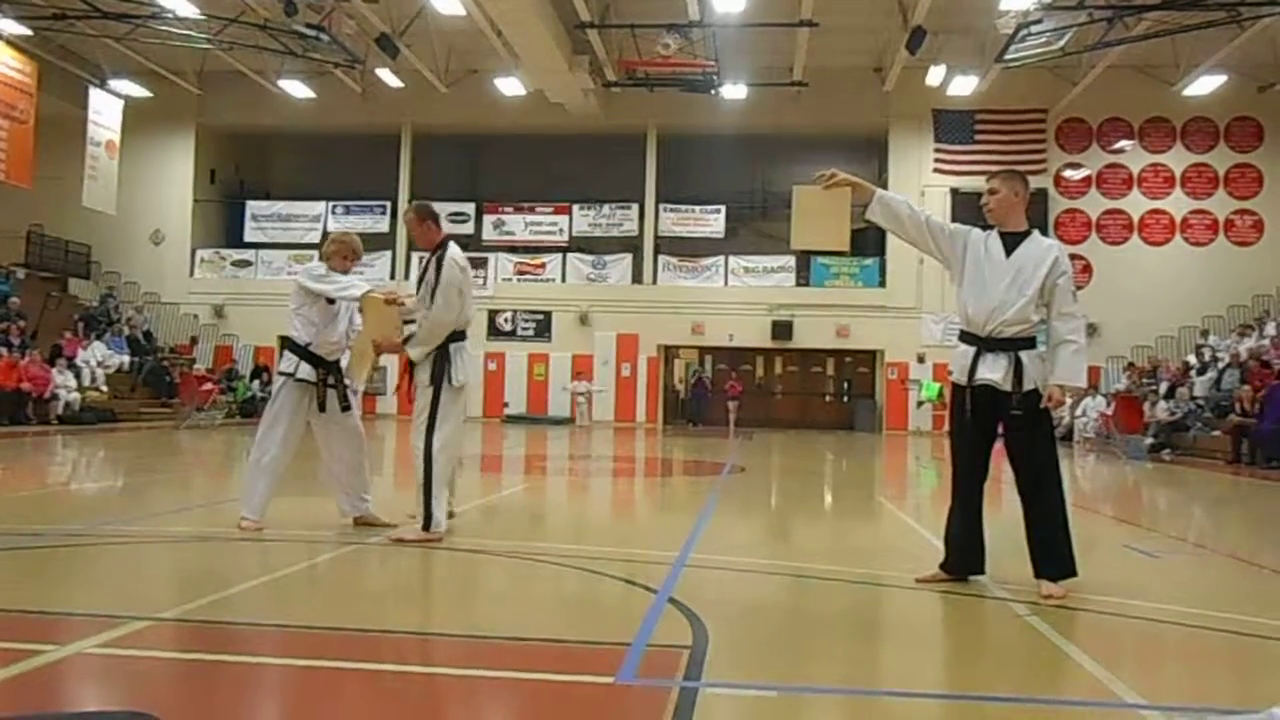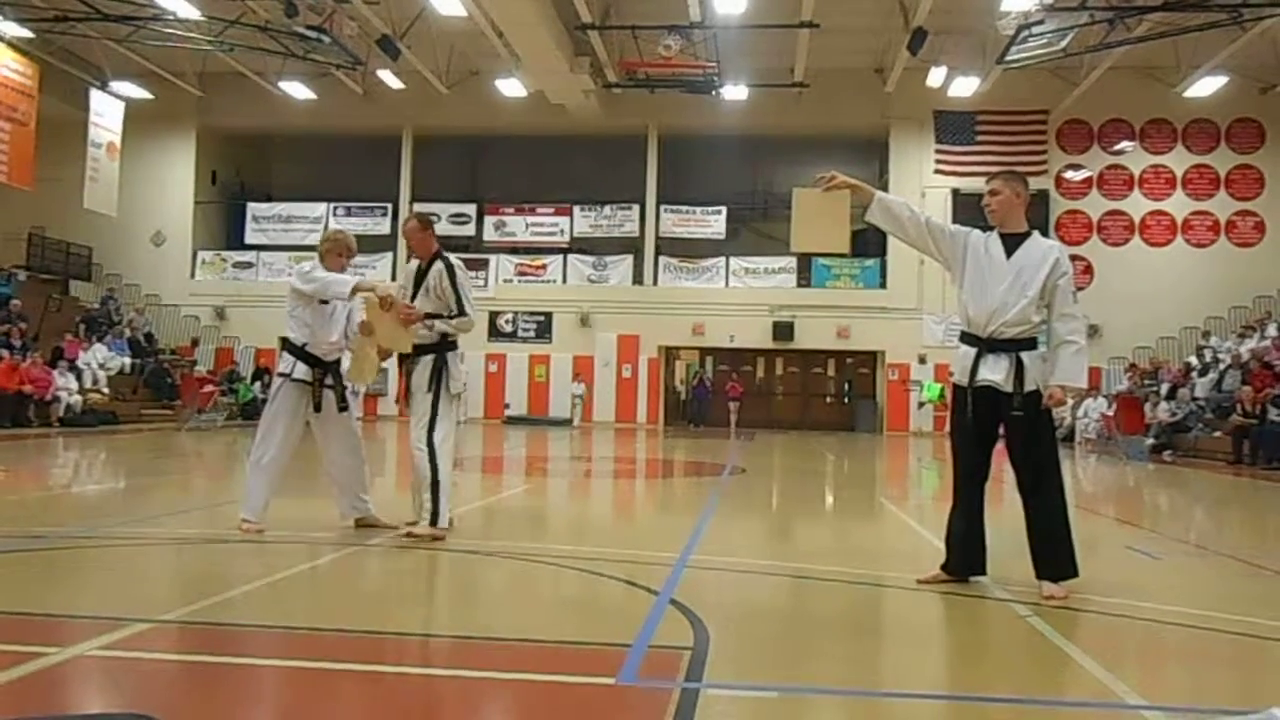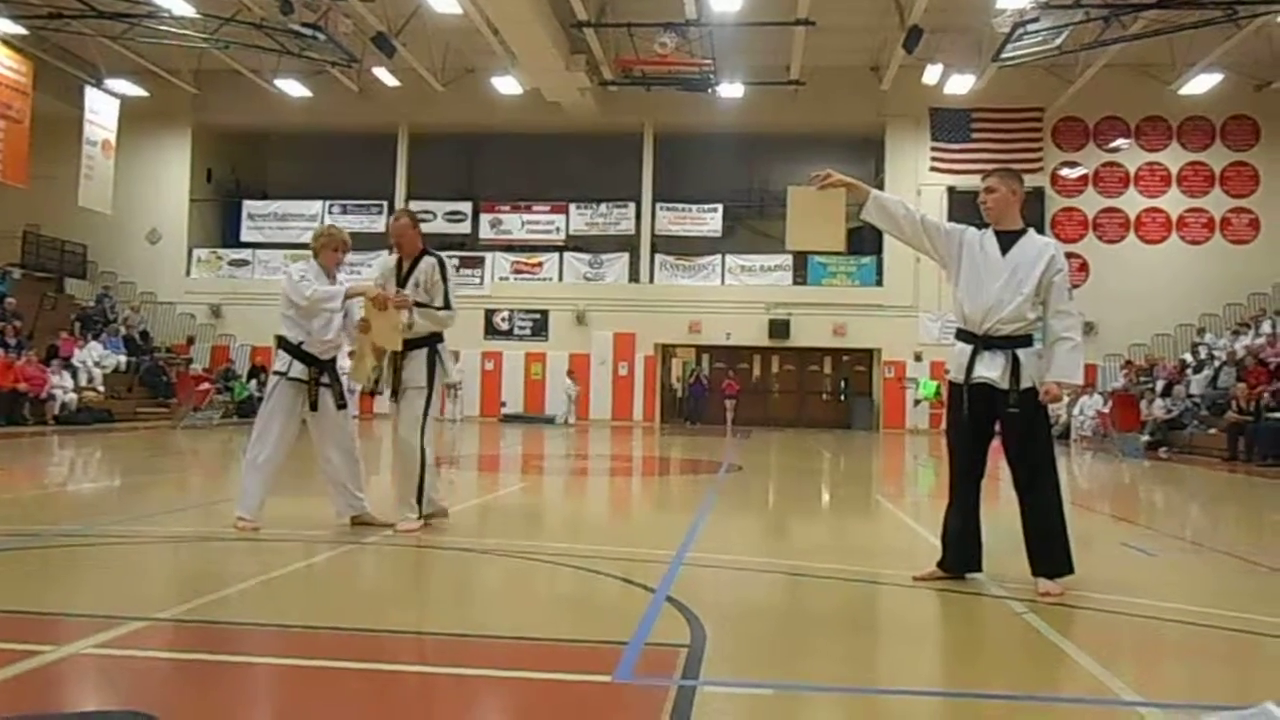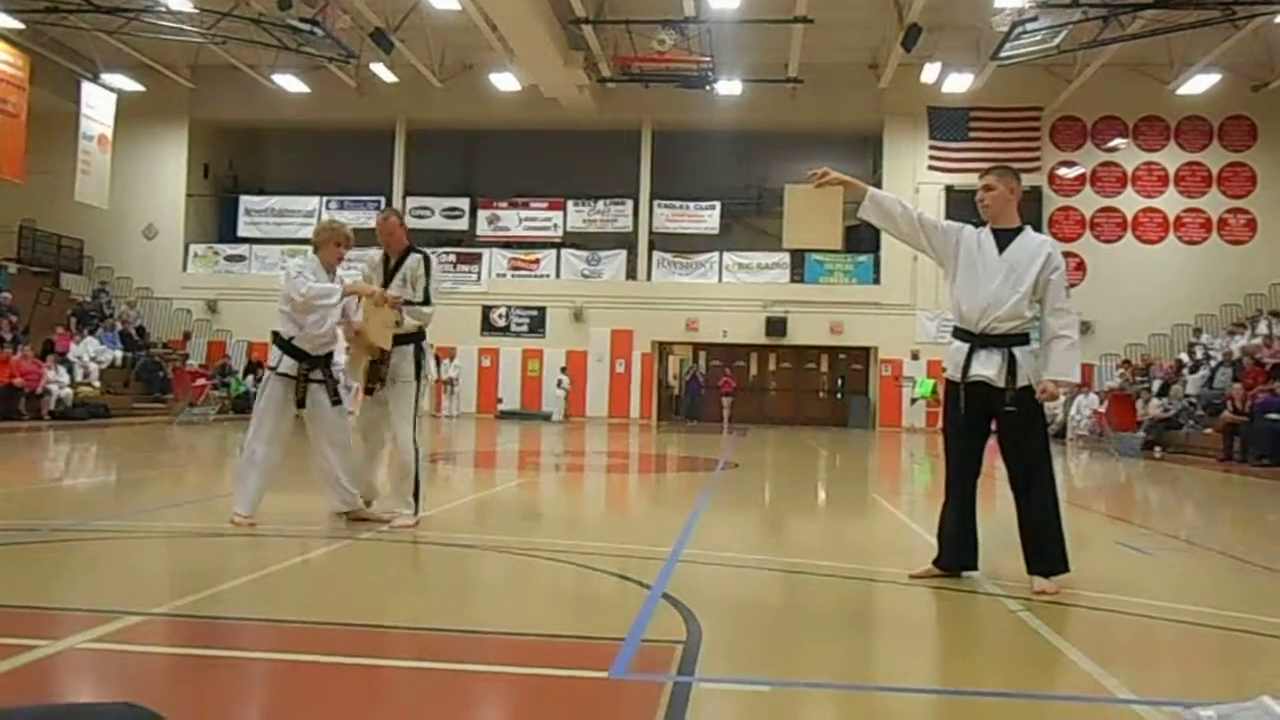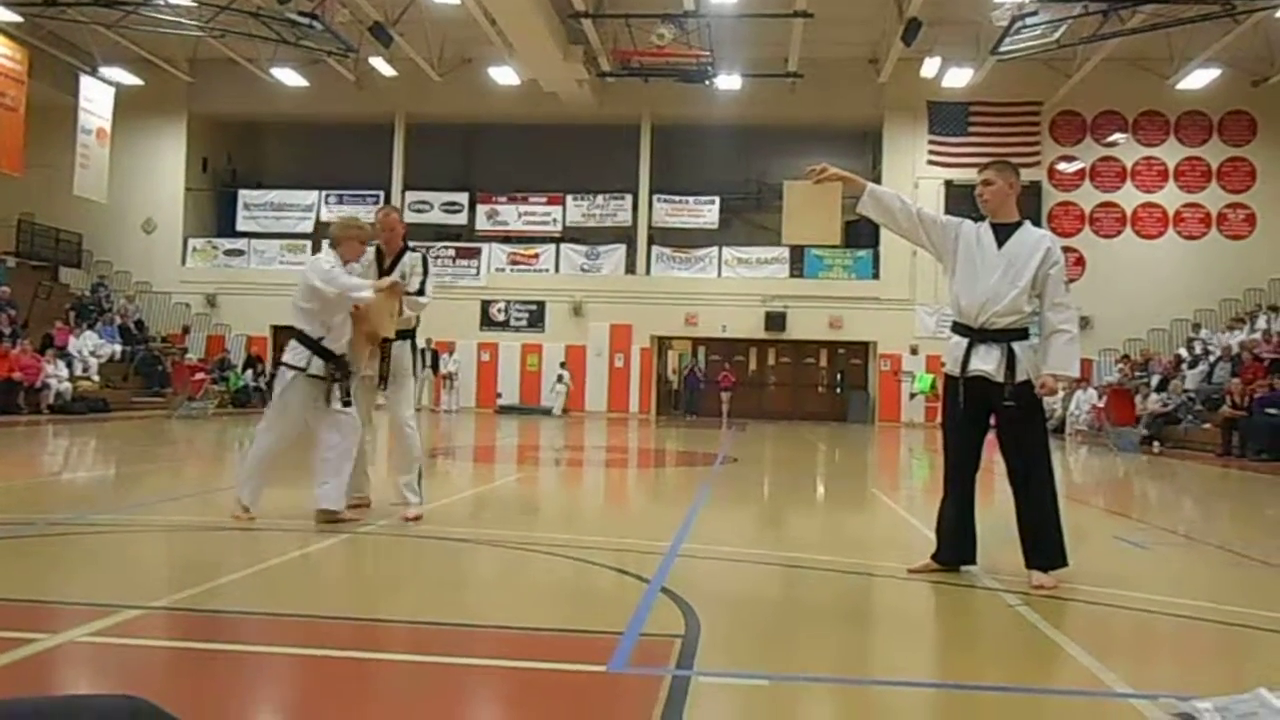
dt=0.3s
person 1, frame 1
left shoulder: (1050, 254)
right shoulder: (967, 243)
left elbow: (1066, 321)
right elbow: (912, 220)
left wrist: (1061, 380)
right wrist: (857, 185)
left hip: (1023, 372)
right hip: (973, 369)
left knee: (1037, 477)
right knee: (966, 474)
left ankle: (1050, 571)
right ankle: (959, 561)
person 1, frame 2
left shoulder: (1051, 255)
right shoulder: (967, 244)
left elbow: (1067, 322)
right elbow: (912, 221)
left wrist: (1061, 381)
right wrist: (856, 188)
left hip: (1024, 372)
right hip: (974, 370)
left knee: (1038, 477)
right knee: (967, 474)
left ankle: (1052, 571)
right ankle: (961, 562)
person 1, frame 3
left shoulder: (1046, 251)
right shoulder: (962, 242)
left elbow: (1062, 319)
right elbow: (908, 219)
left wrist: (1058, 377)
right wrist: (850, 185)
left hip: (1020, 370)
right hip: (970, 367)
left knee: (1034, 474)
right knee: (963, 471)
left ankle: (1047, 569)
right ankle: (957, 560)
person 1, frame 4
left shoulder: (1043, 249)
right shoulder: (959, 239)
left elbow: (1059, 317)
right elbow: (904, 217)
left wrist: (1054, 376)
right wrist: (848, 183)
left hip: (1016, 368)
right hip: (966, 365)
left knee: (1029, 473)
right knee: (960, 470)
left ankle: (1043, 567)
right ankle: (952, 558)
person 1, frame 5
left shoulder: (1042, 244)
right shoulder: (958, 235)
left elbow: (1058, 311)
right elbow: (904, 213)
left wrist: (1054, 370)
right wrist: (846, 178)
left hip: (1015, 362)
right hip: (965, 360)
left knee: (1028, 467)
right knee: (958, 464)
left ankle: (1041, 561)
right ankle: (951, 552)
person 2, frame 1
left shoulder: (448, 261)
right shoulder: (437, 258)
left elbow: (444, 320)
left wrist: (404, 345)
left hip: (443, 359)
right hip: (436, 358)
left knee: (429, 438)
right knee: (440, 437)
left ankle: (431, 524)
right ankle: (440, 505)
person 2, frame 2
left shoulder: (449, 269)
right shoulder: (414, 270)
left elbow: (466, 319)
right elbow: (404, 311)
left wrist: (424, 318)
right wrist: (397, 314)
left hip: (437, 364)
right hip: (418, 363)
left knee: (427, 439)
right knee: (425, 438)
left ankle: (436, 520)
right ankle: (430, 512)
person 2, frame 3
left shoulder: (436, 265)
right shoulder: (387, 267)
left elbow: (446, 315)
right elbow: (377, 305)
left wrist: (411, 307)
right wrist: (377, 311)
left hip: (424, 358)
right hip: (397, 359)
left knee: (413, 437)
right knee: (405, 438)
left ankle: (415, 510)
right ankle: (429, 503)
person 2, frame 4
left shoulder: (420, 261)
right shoulder: (374, 262)
left elbow: (425, 310)
left wrist: (400, 307)
left hip: (407, 354)
right hip: (378, 353)
left knee: (403, 433)
right knee: (367, 427)
left ankle: (407, 508)
person 2, frame 5
left shoulder: (416, 260)
right shoulder: (363, 258)
left elbow: (419, 301)
left wrist: (398, 298)
left hip: (400, 349)
left knee: (404, 421)
right knee: (356, 422)
left ankle: (413, 498)
right ankle: (358, 493)
person 3, frame 1
left shoulder: (349, 295)
right shoulder: (310, 275)
left elbow: (354, 335)
right elbow: (336, 283)
left hip: (330, 374)
right hip: (299, 369)
left knee: (349, 442)
right knee: (275, 441)
left ankle: (359, 510)
right ankle: (250, 512)
person 3, frame 2
left shoulder: (346, 294)
right shoulder: (304, 275)
left elbow: (351, 337)
right elbow: (326, 283)
left wrist: (369, 333)
right wrist: (373, 287)
left hip: (328, 374)
right hip: (297, 370)
left knee: (346, 445)
right knee: (274, 443)
left ankle: (360, 512)
right ankle: (251, 514)
person 3, frame 3
left shoulder: (341, 288)
right shoulder: (298, 273)
left elbow: (351, 327)
right elbow: (312, 296)
left wrist: (367, 328)
right wrist: (359, 290)
left hip: (324, 373)
right hip: (293, 368)
left knee: (341, 443)
right knee: (270, 442)
left ankle: (357, 510)
right ankle: (247, 512)
person 3, frame 4
left shoulder: (338, 283)
right shoulder: (298, 268)
left elbow: (344, 321)
right elbow: (308, 294)
right wrist: (355, 289)
left hip: (319, 369)
right hip: (288, 363)
left knee: (336, 438)
right knee: (265, 438)
left ankle: (352, 505)
right ankle: (243, 508)
person 3, frame 5
left shoulder: (336, 268)
right shoulder: (321, 265)
right elbow: (344, 289)
right wrist: (380, 286)
left hip: (327, 364)
right hip: (306, 362)
left knee: (343, 430)
right knee: (277, 430)
left ankle: (328, 505)
right ankle: (244, 498)
